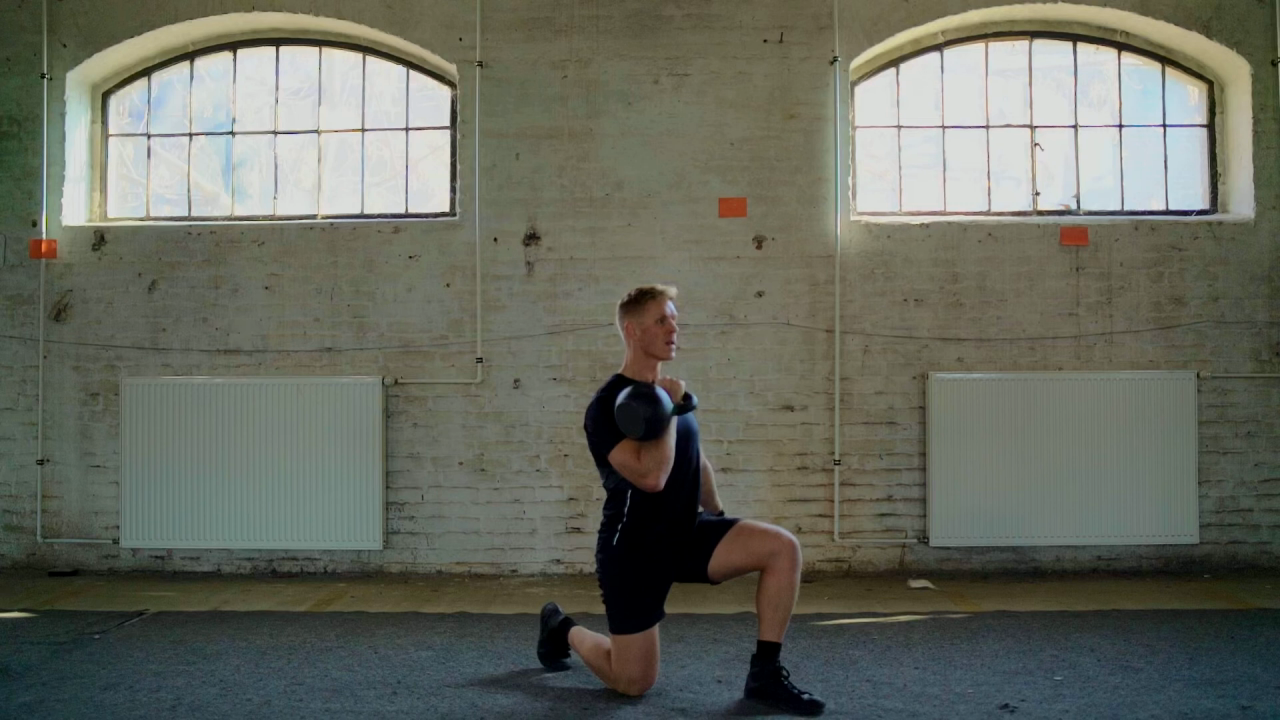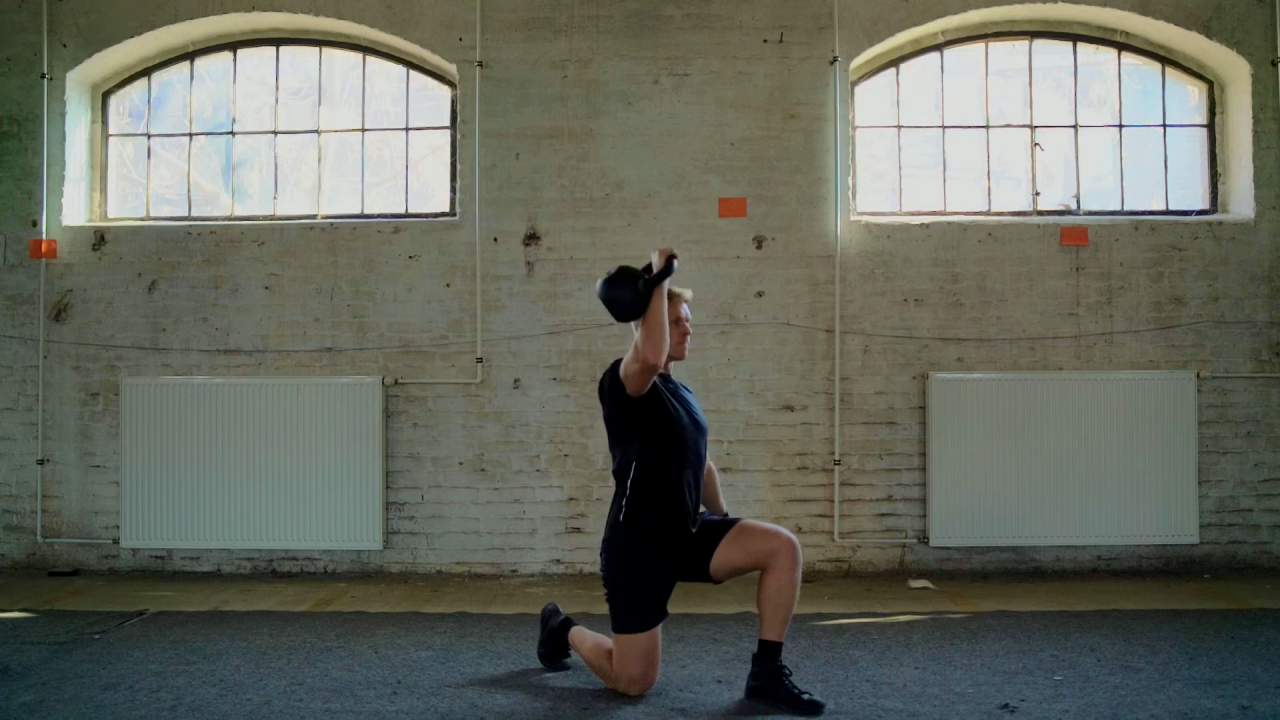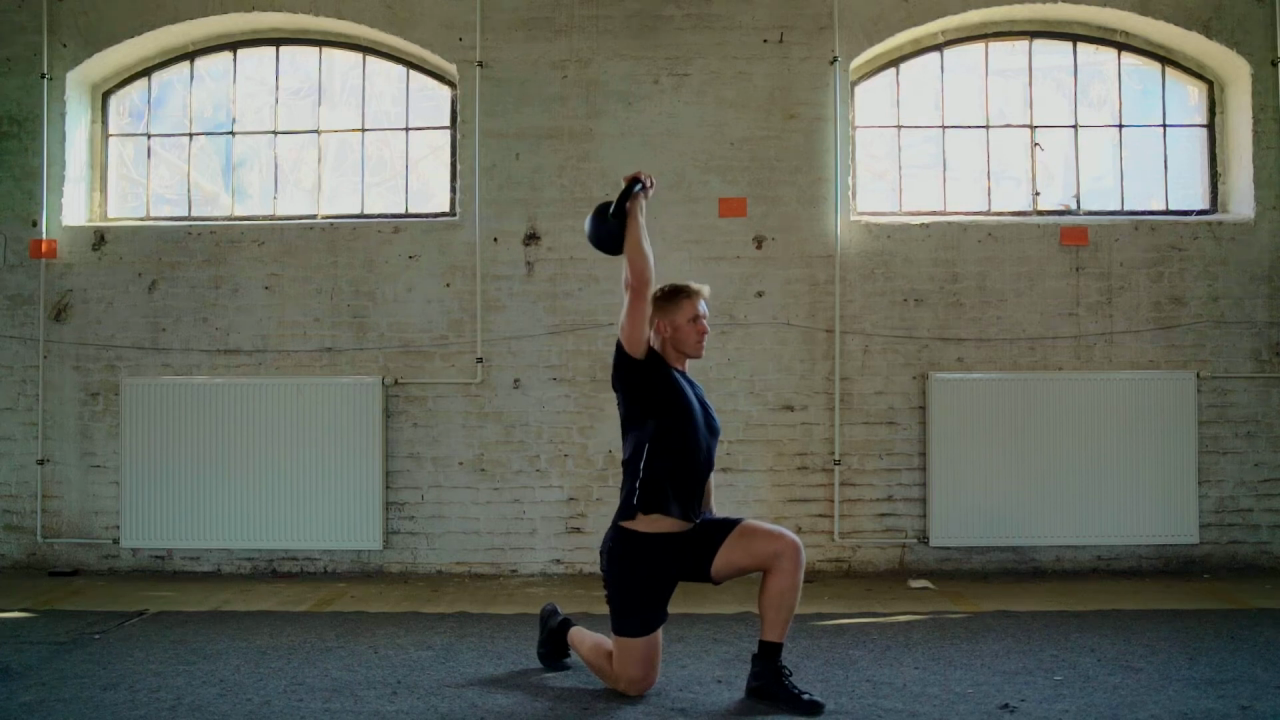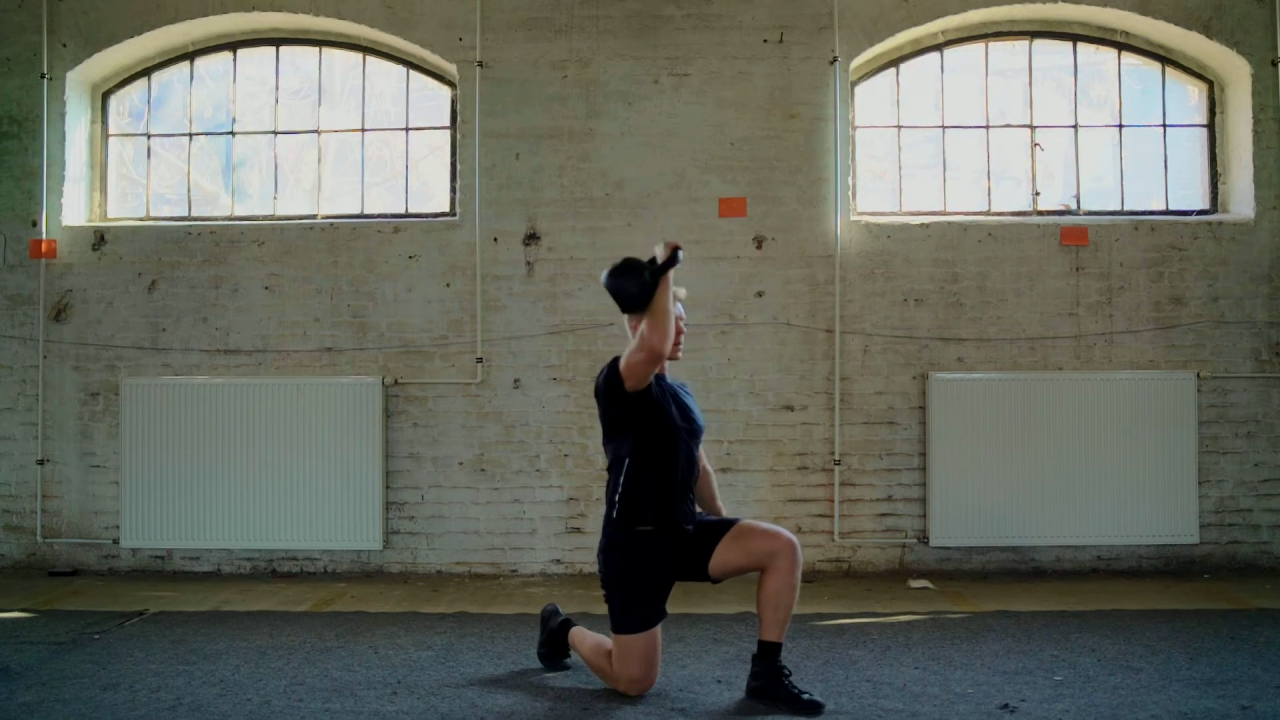
dt=0.7s
person 1, frame 1
left shoulder: (669, 390)
right shoulder: (609, 406)
right elbow: (652, 477)
left wrist: (718, 517)
left hip: (684, 534)
right hip: (633, 551)
left knee: (782, 548)
right knee: (634, 683)
left ankle: (765, 674)
right ankle: (563, 631)
person 1, frame 2
left shoulder: (682, 393)
right shoulder: (620, 381)
right elbow: (651, 358)
left wrist: (723, 522)
right wrist: (657, 280)
left hip: (688, 535)
right hip: (638, 549)
left knee: (783, 547)
right knee: (634, 682)
left ankle: (766, 673)
right ankle: (563, 630)
person 1, frame 3
left shoulder: (690, 391)
right shoulder: (640, 373)
right elbow: (638, 287)
left wrist: (711, 529)
right wrist: (635, 207)
left hip: (687, 537)
right hip: (639, 548)
left knee: (785, 549)
left ankle: (767, 673)
right ankle: (562, 629)
person 1, frame 4
left shoulder: (680, 393)
right shoulder: (618, 383)
right elbow: (654, 345)
left wrist: (724, 528)
right wrist: (664, 269)
left hip: (684, 533)
right hip: (636, 547)
left knee: (783, 546)
right knee: (634, 682)
left ankle: (766, 673)
right ankle: (562, 630)
